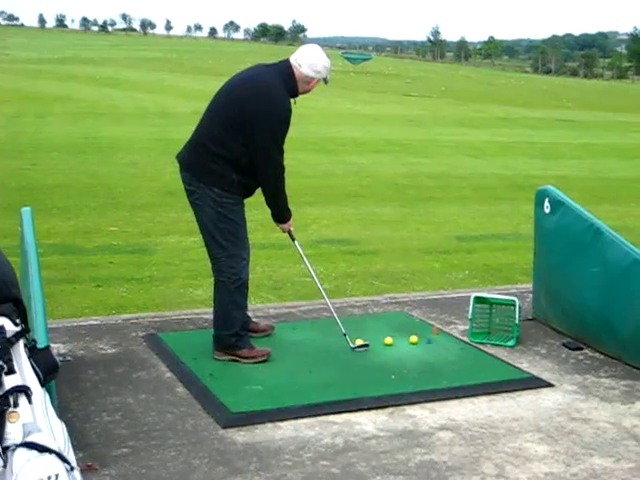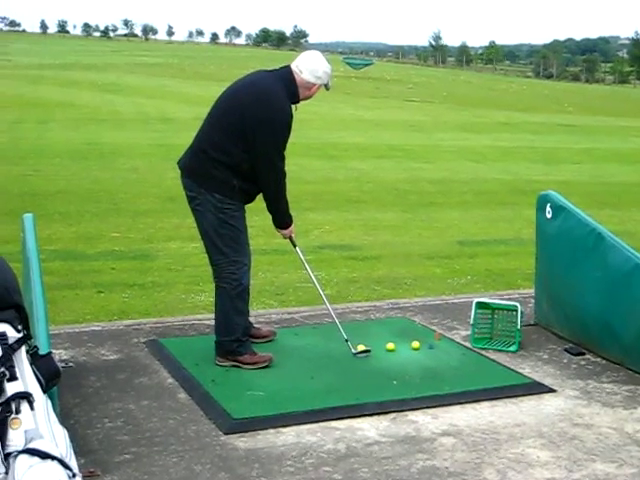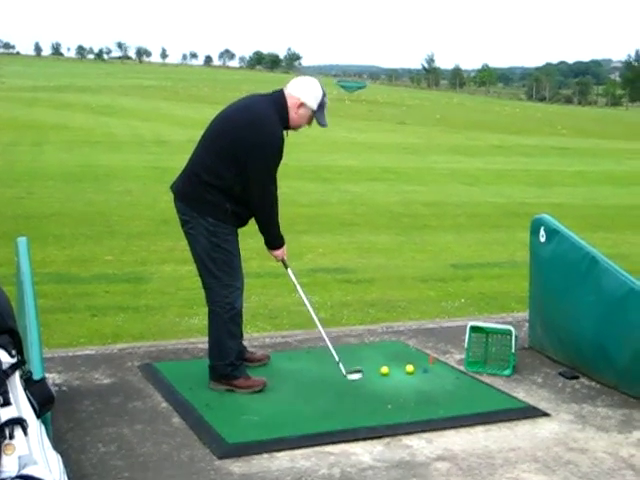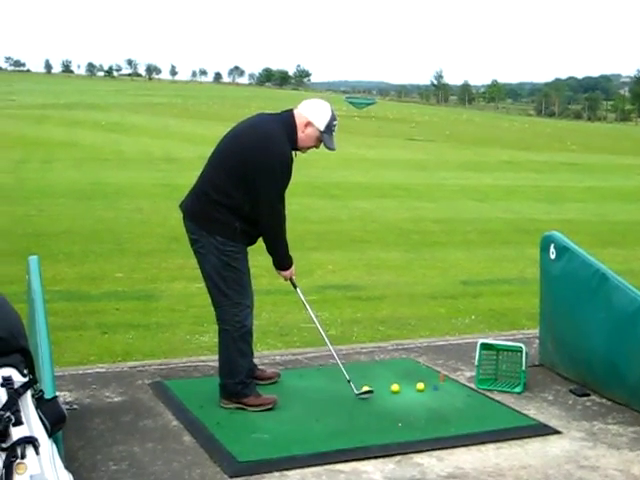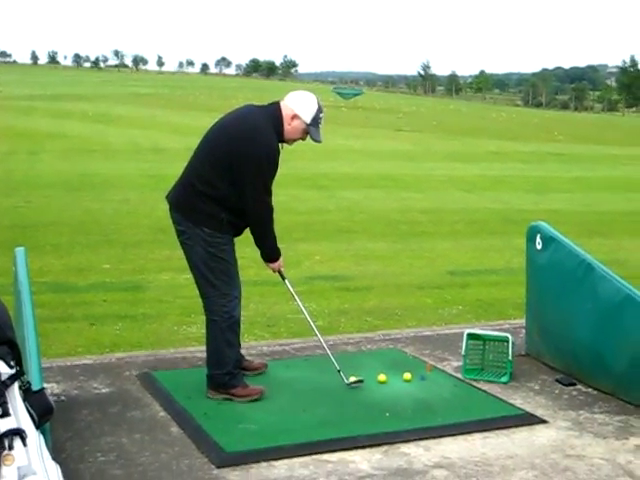
dt=0.4s
person 1, frame 1
left shoulder: (264, 77)
right shoulder: (272, 99)
right elbow: (269, 162)
right wrist: (282, 213)
left hip: (208, 170)
right hip: (213, 179)
left knee: (234, 255)
right knee: (232, 260)
left ankle: (237, 320)
right ankle: (229, 341)
person 1, frame 2
left shoulder: (265, 83)
right shoulder: (274, 105)
right elbow: (270, 167)
right wrist: (283, 219)
left hip: (209, 176)
right hip: (215, 185)
left knee: (236, 261)
right knee: (233, 266)
left ankle: (239, 326)
right ankle: (231, 347)
person 1, frame 3
left shoulder: (259, 108)
right shoulder: (265, 128)
right elbow: (262, 191)
left wrist: (272, 237)
right wrist: (275, 240)
left hip: (204, 200)
right hip: (207, 208)
left knee: (229, 285)
right knee: (226, 290)
left ankle: (233, 350)
right ankle: (225, 371)
person 1, frame 4
left shoulder: (268, 127)
right shoulder: (274, 148)
right elbow: (270, 211)
right wrist: (283, 261)
left hip: (213, 219)
right hip: (216, 227)
left knee: (238, 304)
right knee: (235, 308)
left ankle: (243, 368)
right ankle: (235, 389)
person 1, frame 5
left shoulder: (254, 119)
right shoulder: (260, 140)
right elbow: (257, 203)
right wrist: (271, 253)
left hip: (200, 210)
right hip: (203, 218)
left knee: (226, 294)
right knee: (223, 299)
left ankle: (230, 358)
right ankle: (223, 380)
